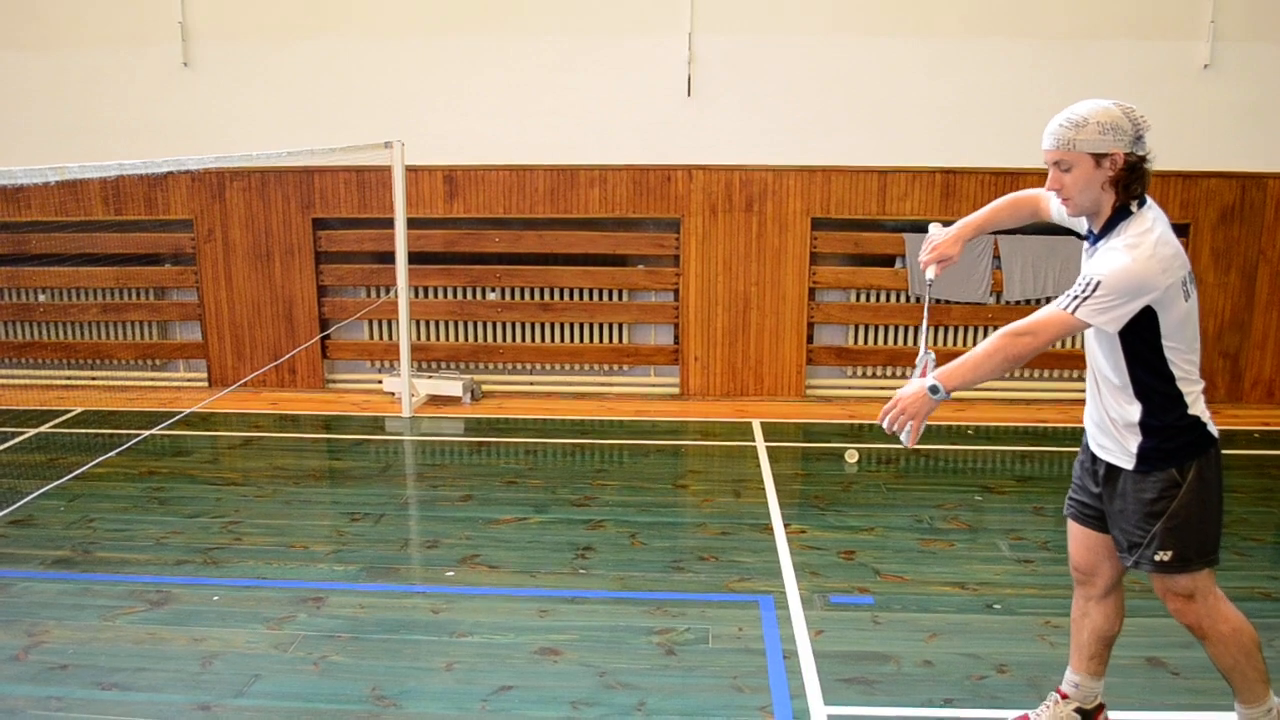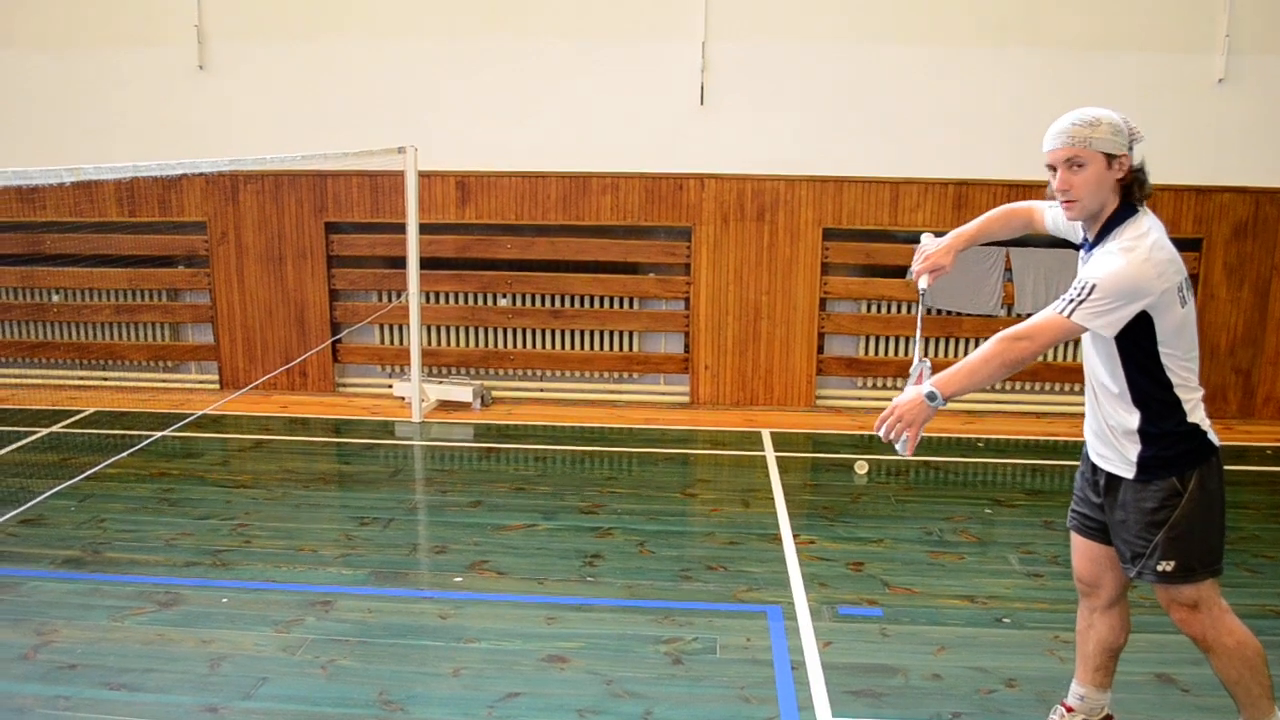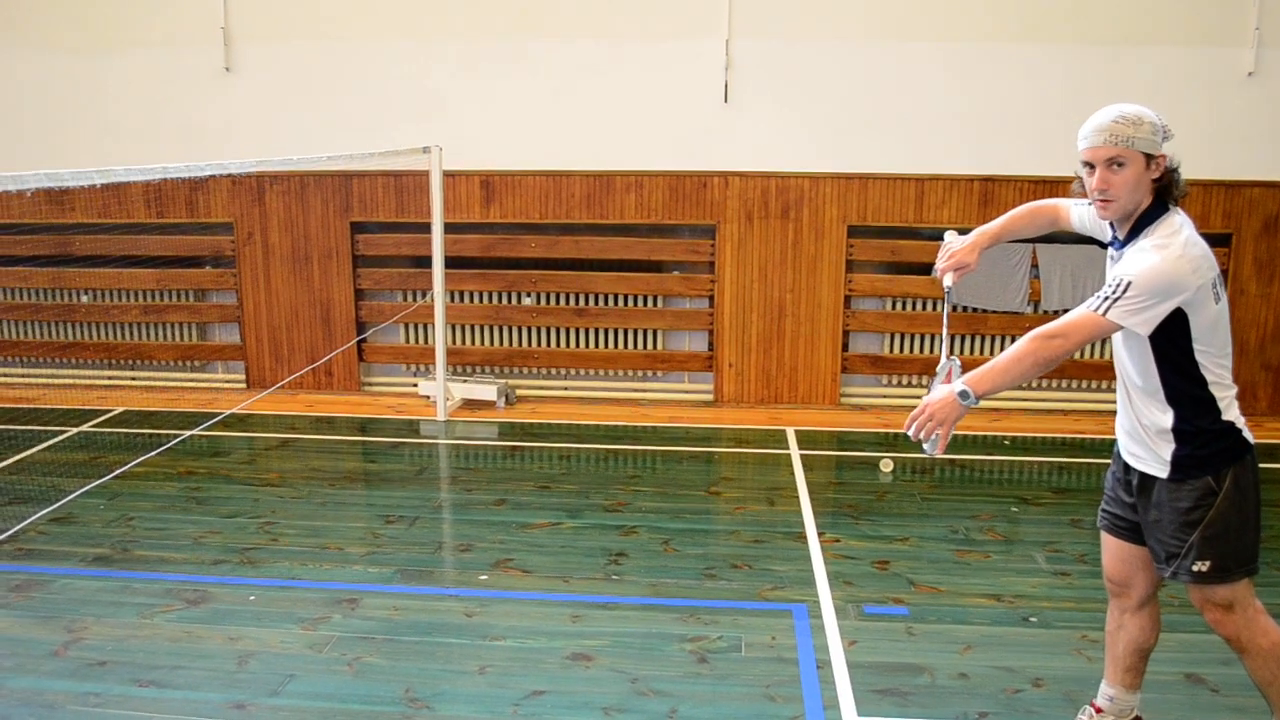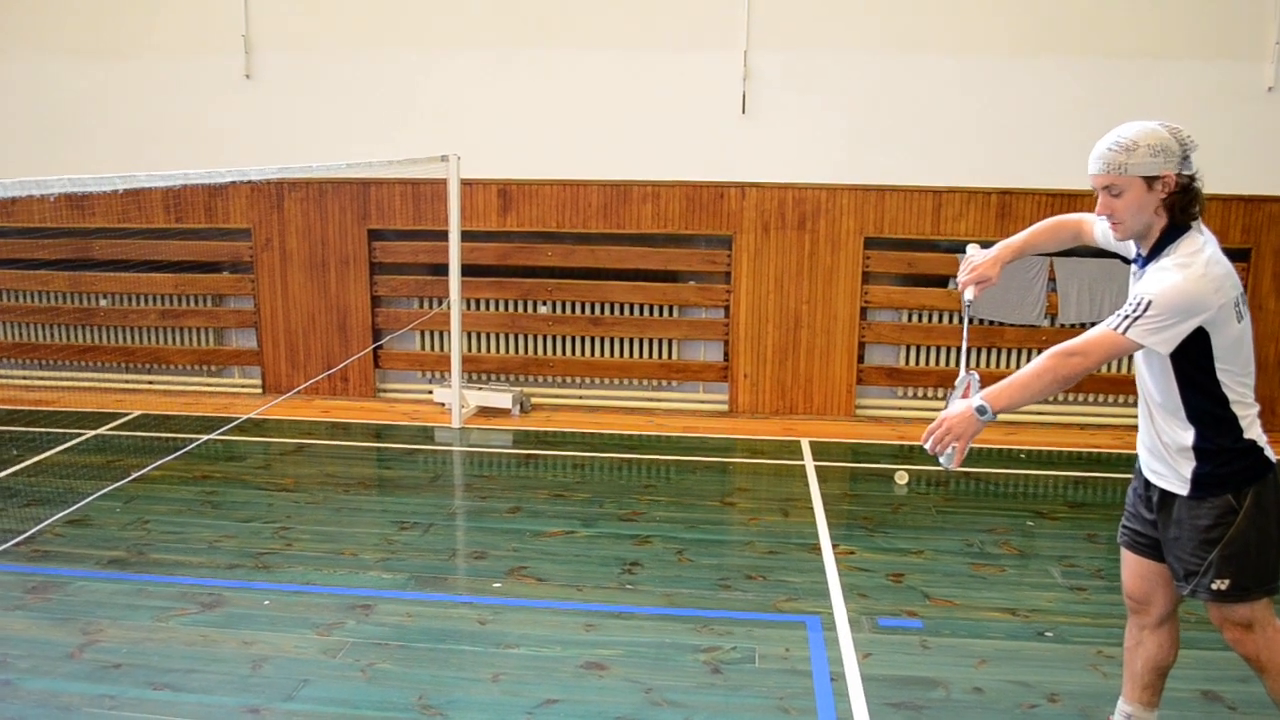
dt=0.5s
person 1, frame 1
left shoulder: (1138, 255)
right shoulder: (1108, 208)
left elbow: (1028, 338)
right elbow: (1030, 203)
left wrist: (936, 386)
right wrist: (961, 230)
left hip: (1162, 457)
right hip: (1105, 443)
left knee: (1189, 599)
right knee: (1092, 576)
person 1, frame 2
left shoulder: (1133, 260)
right shoulder: (1100, 218)
left elbow: (1024, 343)
right elbow: (1024, 215)
left wrist: (932, 393)
right wrist: (953, 241)
left hip: (1162, 466)
right hip: (1107, 454)
left knee: (1195, 611)
right knee: (1097, 588)
person 1, frame 3
left shoulder: (1165, 257)
right shoulder: (1125, 218)
left elbow: (1056, 342)
right elbow: (1048, 211)
left wrist: (963, 392)
right wrist: (978, 238)
left hip: (1196, 464)
right hip: (1138, 453)
left knee: (1227, 610)
right knee: (1127, 587)
person 1, frame 4
left shoulder: (1187, 276)
right shoulder: (1152, 233)
left elbow: (1075, 359)
right elbow: (1073, 227)
left wrist: (981, 407)
right wrist: (1000, 253)
left hip: (1217, 483)
right hip: (1160, 471)
right knee: (1146, 604)
